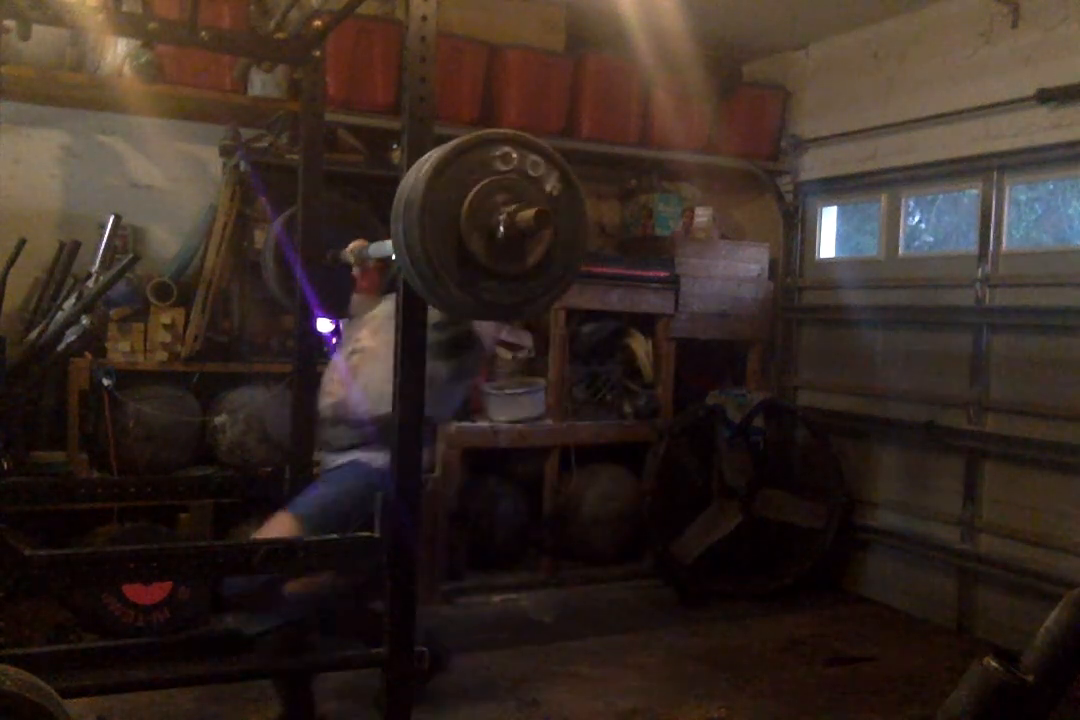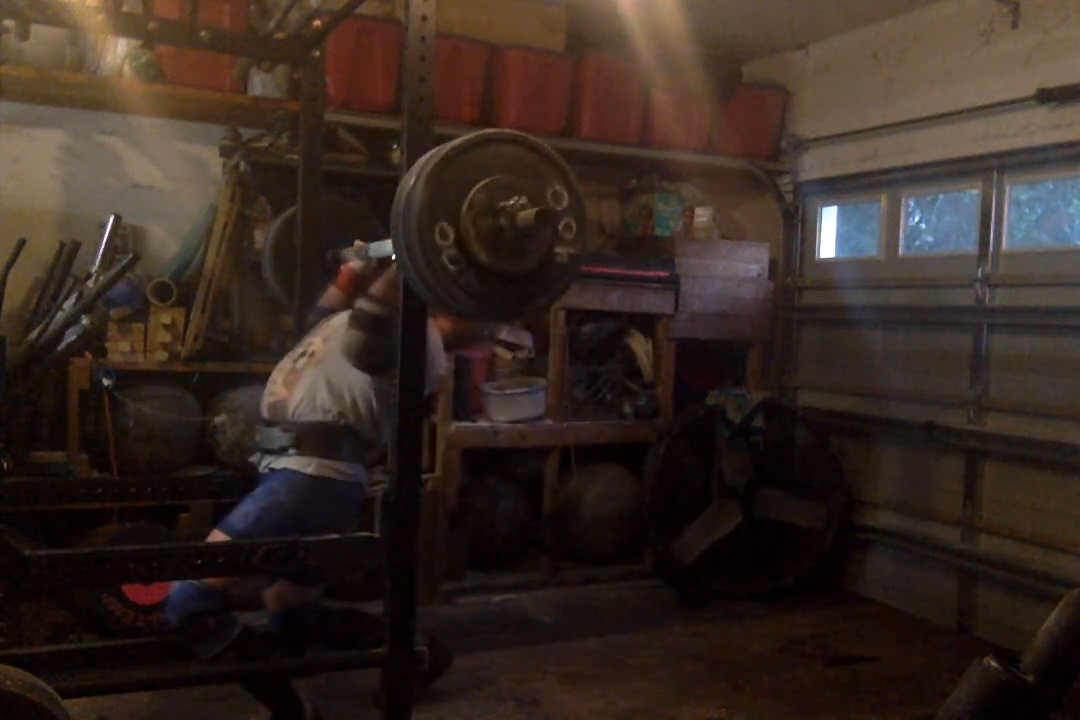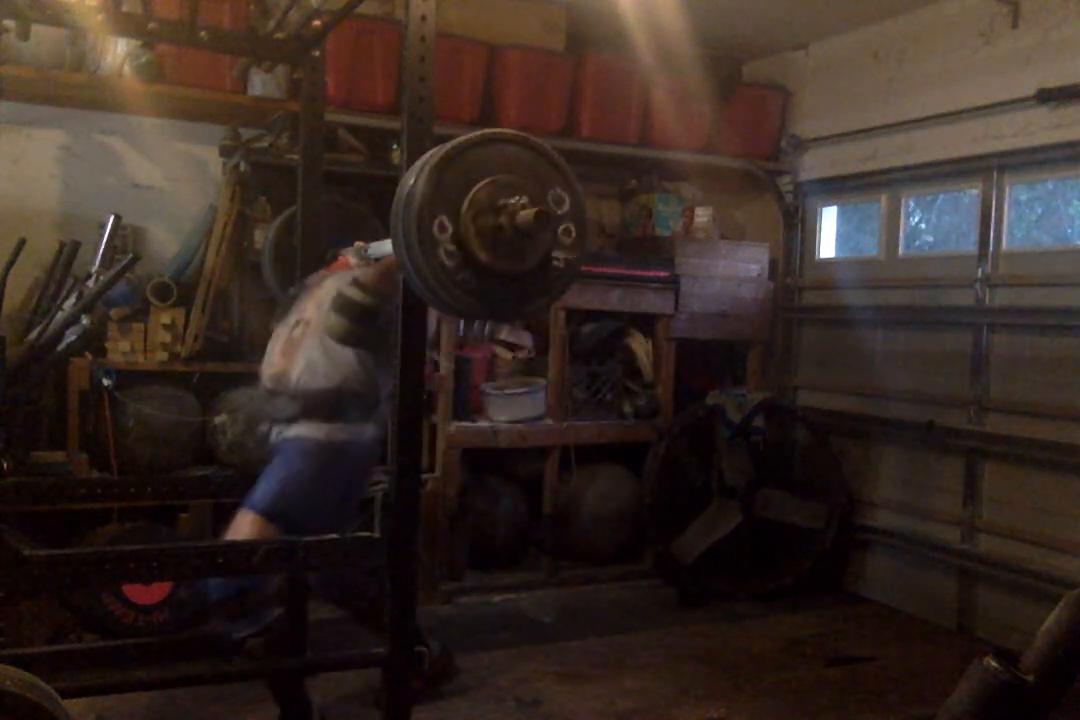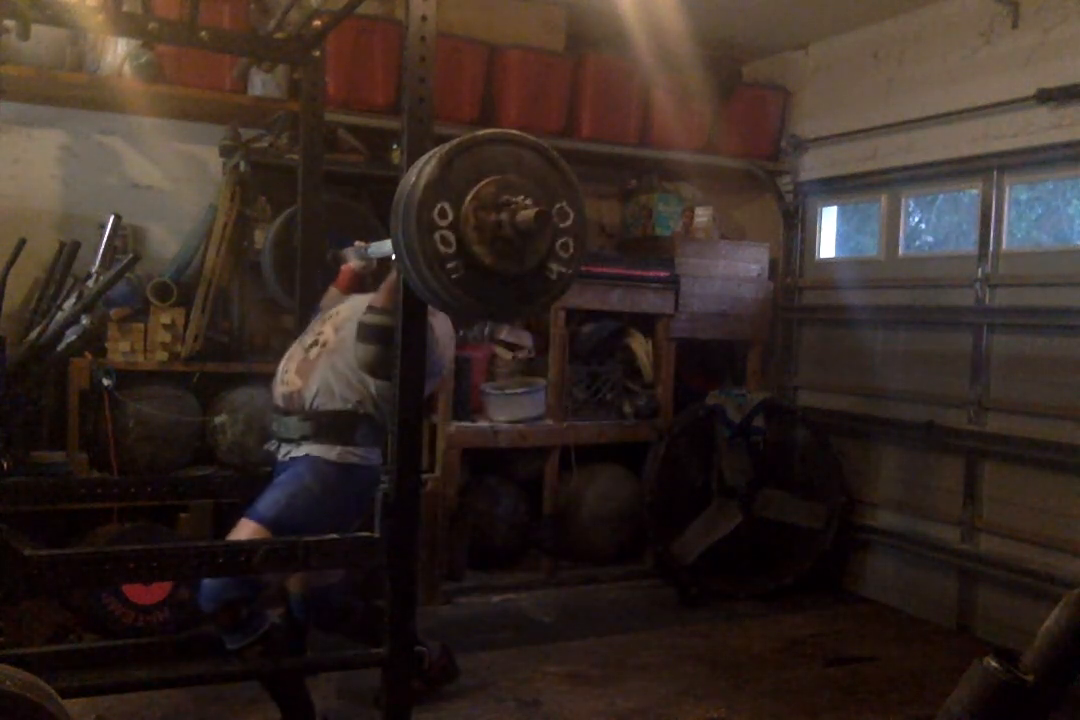
dt=0.7s
person 1, frame 1
left shoulder: (468, 323)
right shoulder: (400, 297)
right elbow: (361, 336)
right wrist: (367, 280)
left hip: (375, 467)
right hip: (351, 465)
left knee: (250, 578)
right knee: (294, 596)
person 1, frame 2
left shoulder: (419, 345)
right shoulder: (394, 328)
left elbow: (358, 343)
right elbow: (323, 322)
left wrist: (402, 265)
right wrist: (353, 272)
left hip: (311, 477)
right hip: (299, 474)
left knee: (190, 603)
right knee: (294, 617)
right ankle: (415, 653)
person 1, frame 3
left shoulder: (404, 288)
right shoulder: (367, 275)
left elbow: (346, 322)
right elbow: (308, 301)
left wrist: (394, 260)
right wrist: (347, 262)
left hip: (325, 440)
right hip: (306, 437)
left knee: (232, 578)
right knee: (331, 571)
right ankle: (426, 656)
person 1, frame 4
left shoulder: (429, 326)
right shoulder: (371, 302)
left elbow: (374, 355)
right elbow: (327, 326)
left wrist: (403, 273)
right wrist: (350, 274)
left hip: (331, 464)
right hip: (303, 457)
left knee: (224, 591)
right knee: (316, 602)
right ankle: (426, 658)
